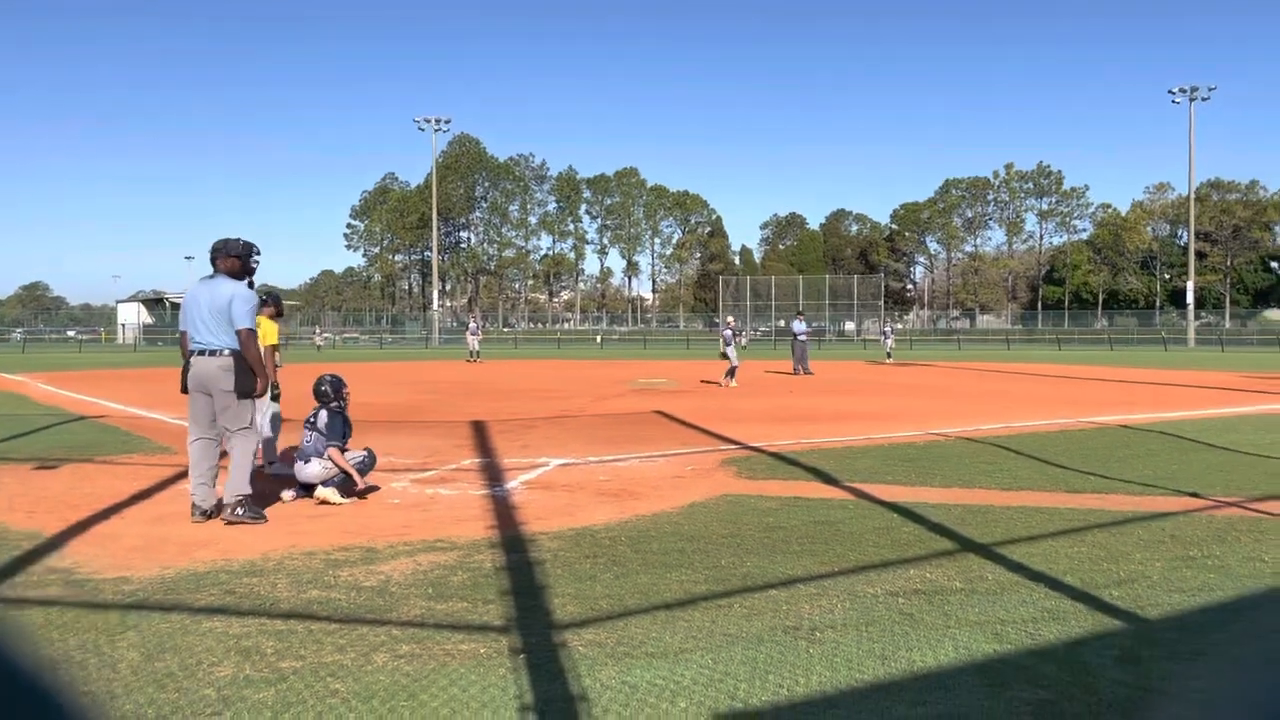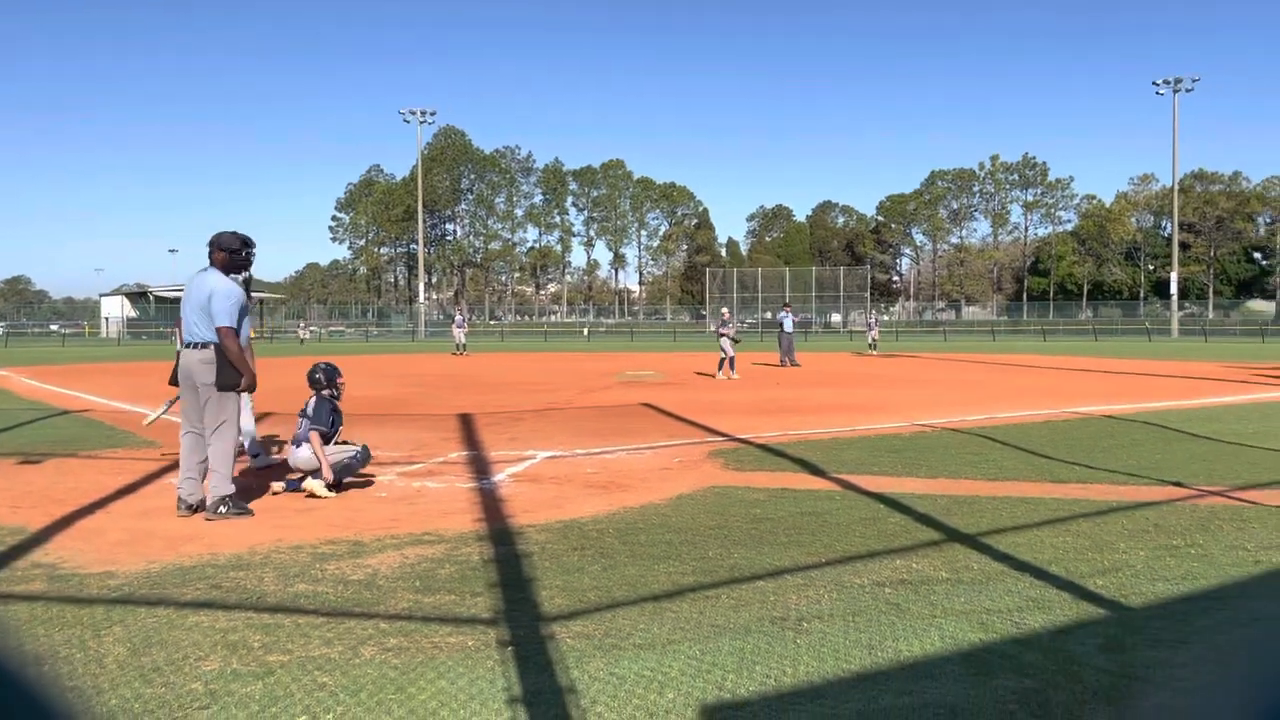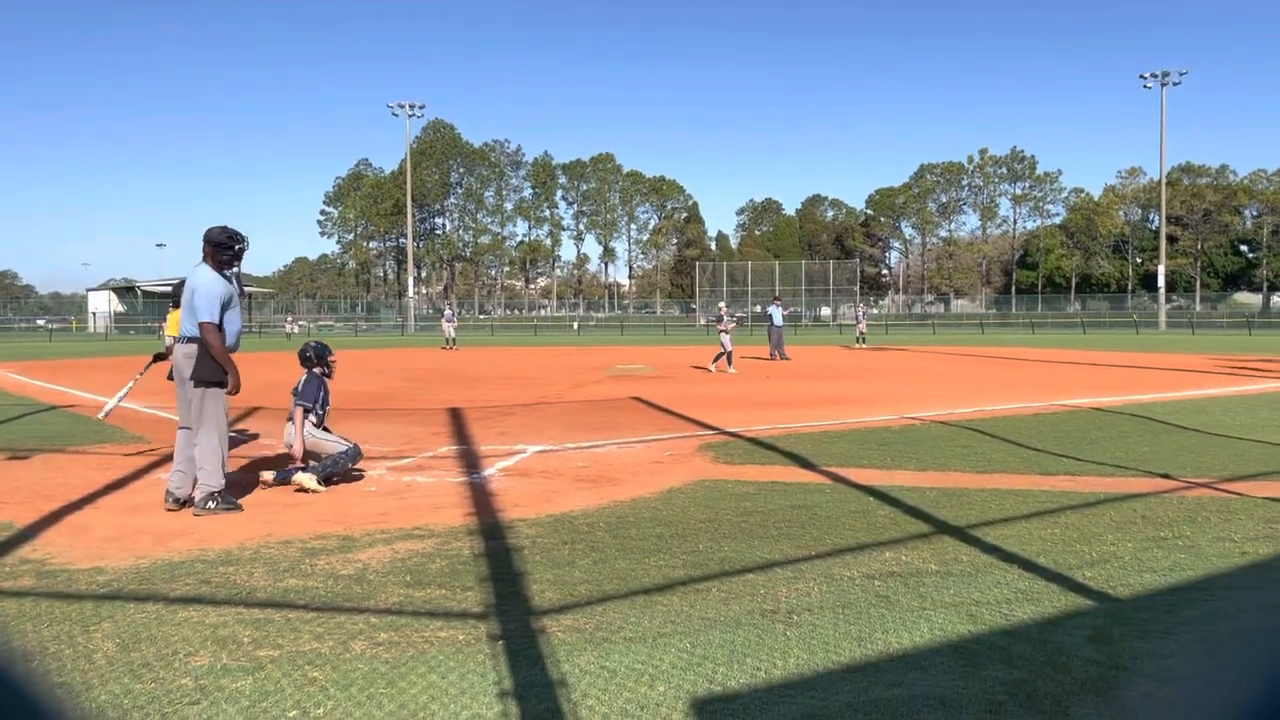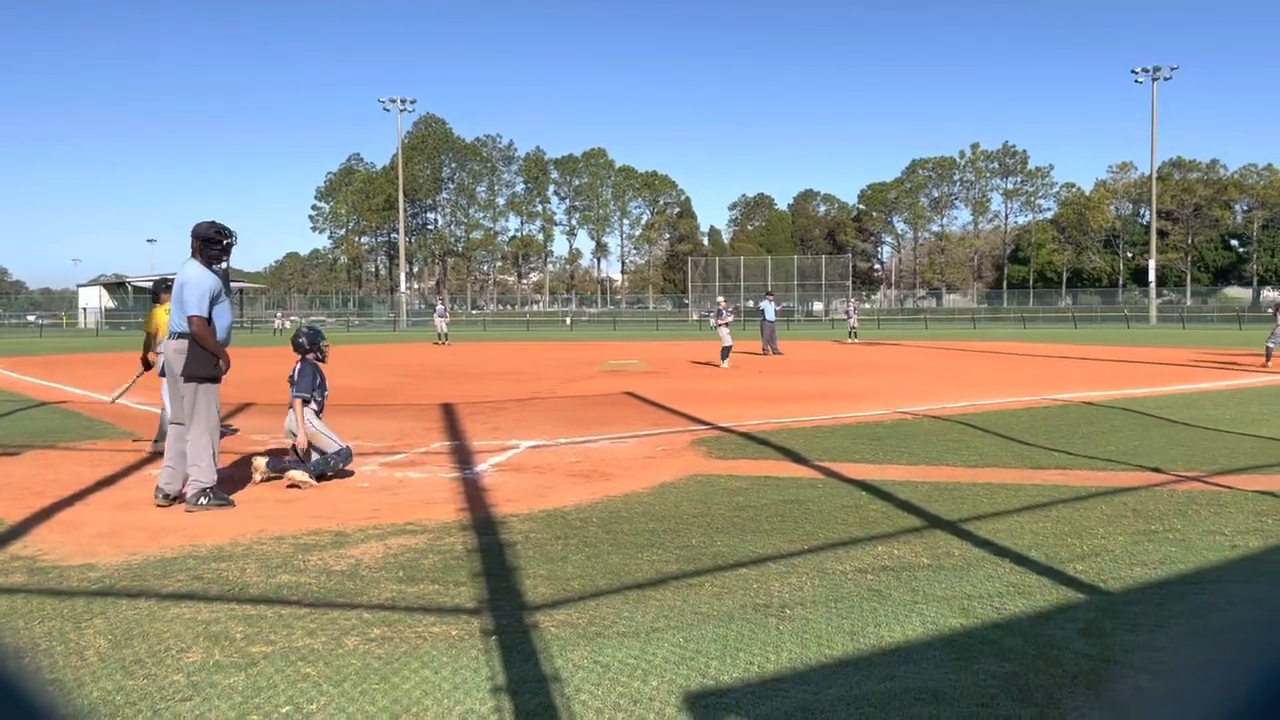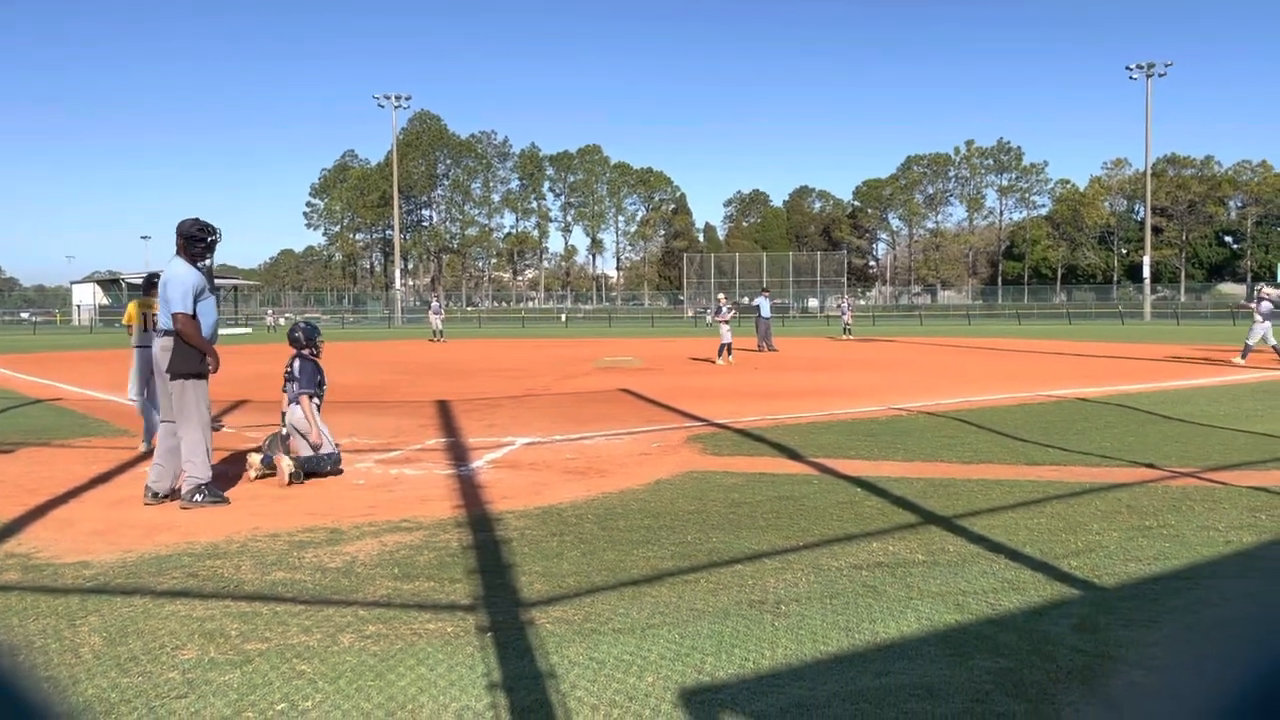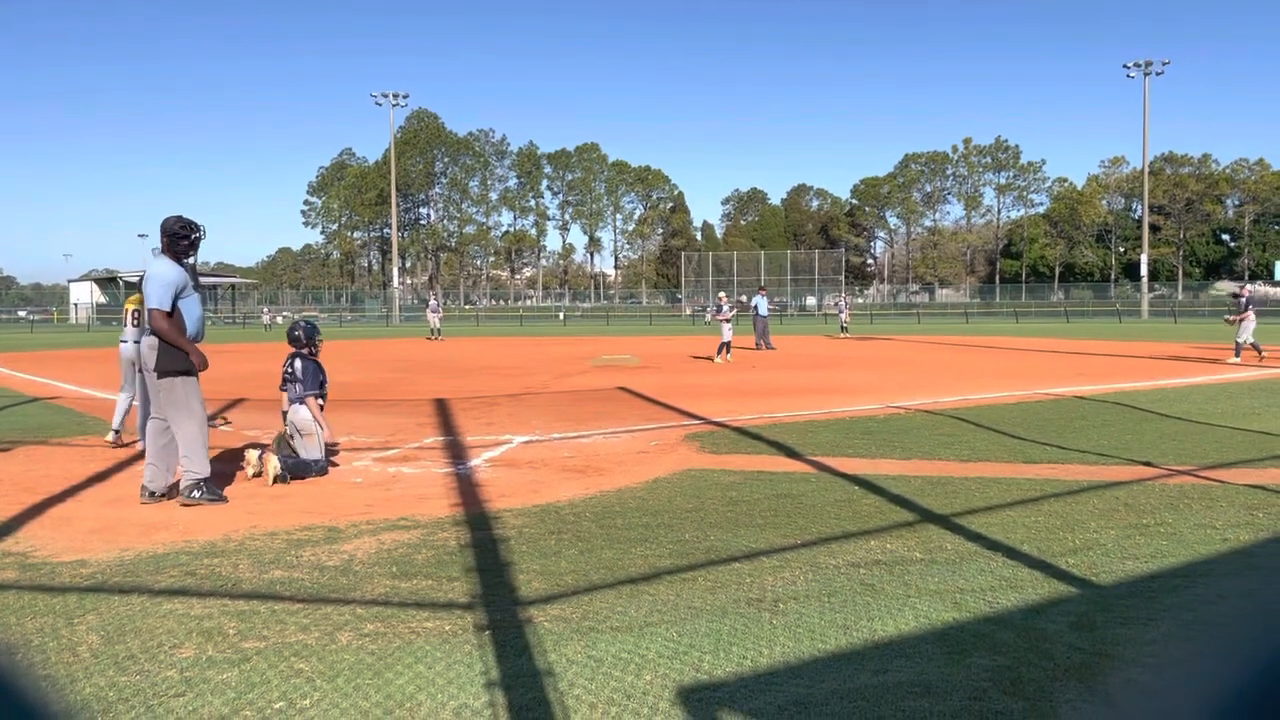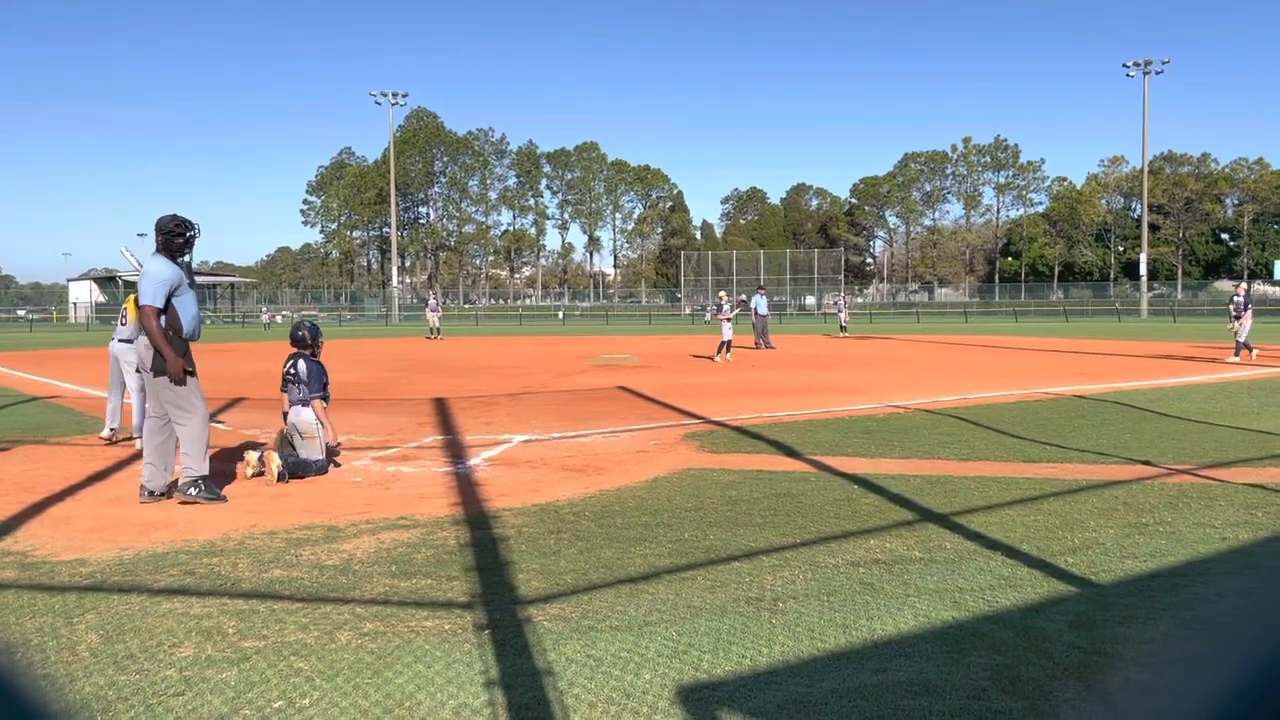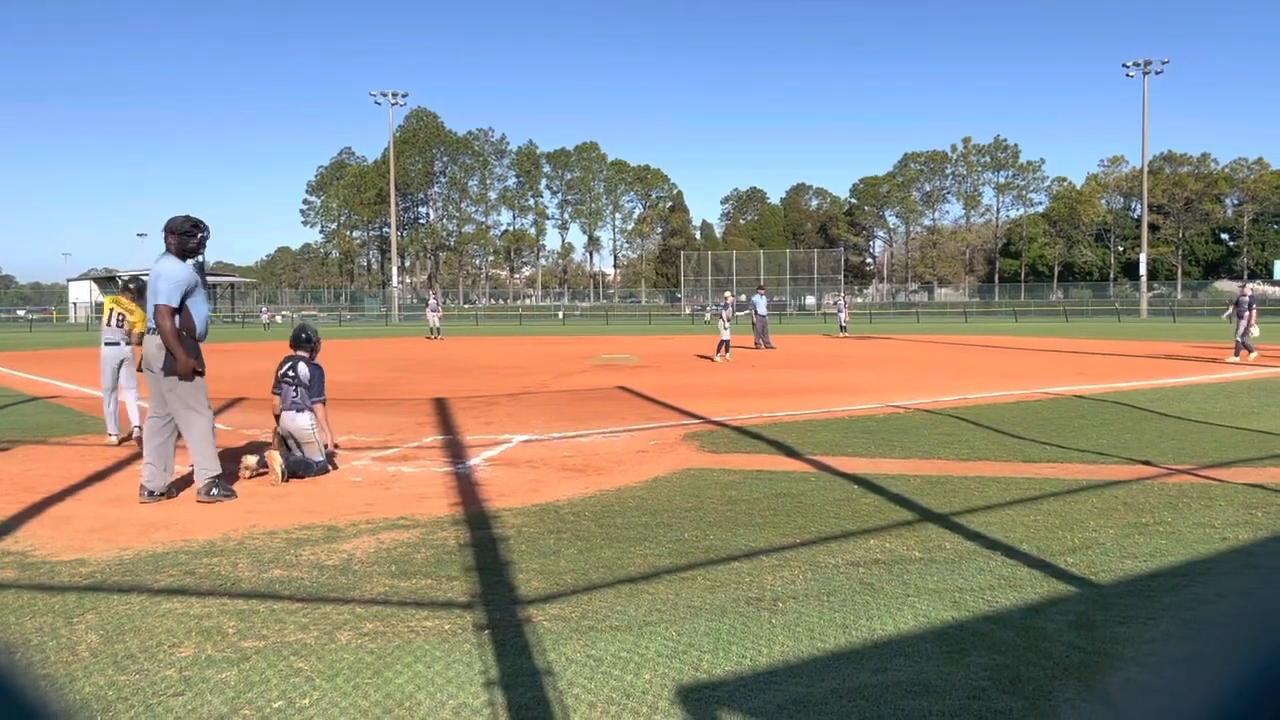
dt=0.3s
person 1, frame 1
left shoulder: (192, 292)
right shoulder: (240, 292)
left elbow: (184, 339)
right elbow: (246, 339)
right wrist: (262, 375)
left hip: (196, 366)
right hip: (229, 367)
left knee: (201, 437)
right knee: (242, 435)
left ankle: (201, 504)
right ankle: (237, 502)
person 1, frame 2
left shoulder: (194, 281)
right shoulder: (226, 288)
left elbow: (184, 326)
right elbow: (226, 336)
right wrist: (248, 371)
left hip: (187, 358)
right hip: (214, 362)
left knee: (192, 430)
right knee: (222, 431)
left ankle: (188, 498)
right ankle: (220, 500)
person 1, frame 3
left shoulder: (202, 275)
right shoulder: (212, 283)
right elbow: (209, 332)
right wrist: (232, 370)
left hip: (185, 354)
right hip: (202, 358)
left knee: (190, 426)
right knee: (210, 427)
left ankle: (178, 491)
right ankle: (208, 495)
person 1, frame 4
left shoulder: (195, 270)
right shoulder: (200, 277)
right elbow: (198, 325)
right wrist: (223, 354)
left hip: (179, 350)
right hip: (194, 353)
left knee: (182, 421)
right knee: (203, 422)
left ankle: (169, 487)
right ankle: (201, 491)
person 1, frame 5
left shoulder: (183, 269)
right shoulder: (184, 274)
right elbow: (182, 323)
right wrist: (210, 351)
left hip: (170, 350)
right hip: (181, 351)
left knee: (172, 420)
right knee: (194, 419)
left ankle: (159, 486)
right ankle: (195, 488)
person 1, frame 6
left shoulder: (177, 267)
right shoulder: (165, 272)
right elbow: (157, 320)
right wrist: (192, 349)
left hip: (167, 350)
right hip: (168, 350)
left knee: (162, 417)
right knee: (190, 416)
left ankle: (155, 485)
right ankle: (194, 484)
person 1, frame 7
left shoulder: (175, 266)
right shoulder: (161, 270)
right elbow: (148, 317)
right wrist: (171, 356)
left hip: (165, 349)
right hip: (164, 350)
left knee: (159, 416)
right knee: (193, 413)
left ankle: (153, 485)
right ankle: (192, 481)
person 1, frame 8
left shoulder: (163, 265)
right shoulder: (177, 270)
right elbow: (163, 316)
right wrist: (182, 356)
left hip: (156, 347)
right hip: (175, 347)
left knee: (160, 416)
right knee: (196, 415)
left ankle: (153, 485)
right ankle: (208, 482)
